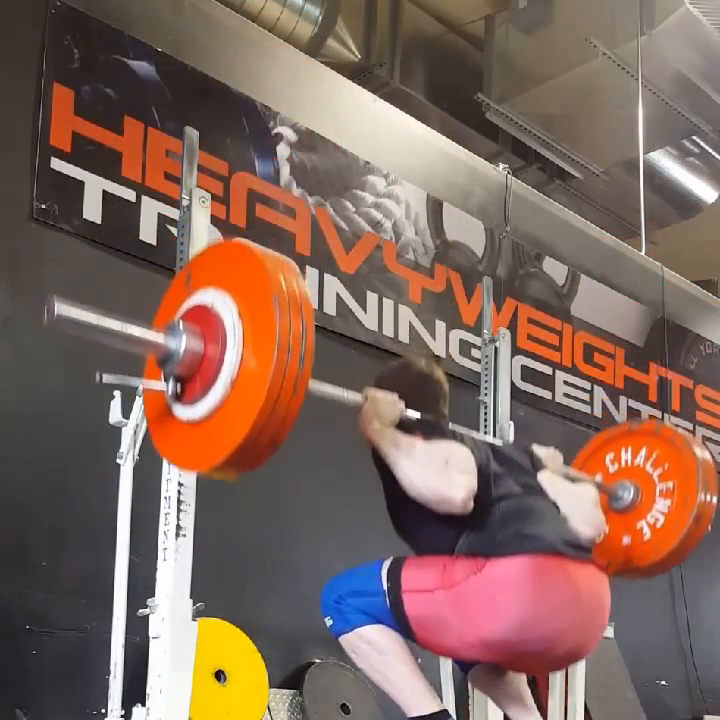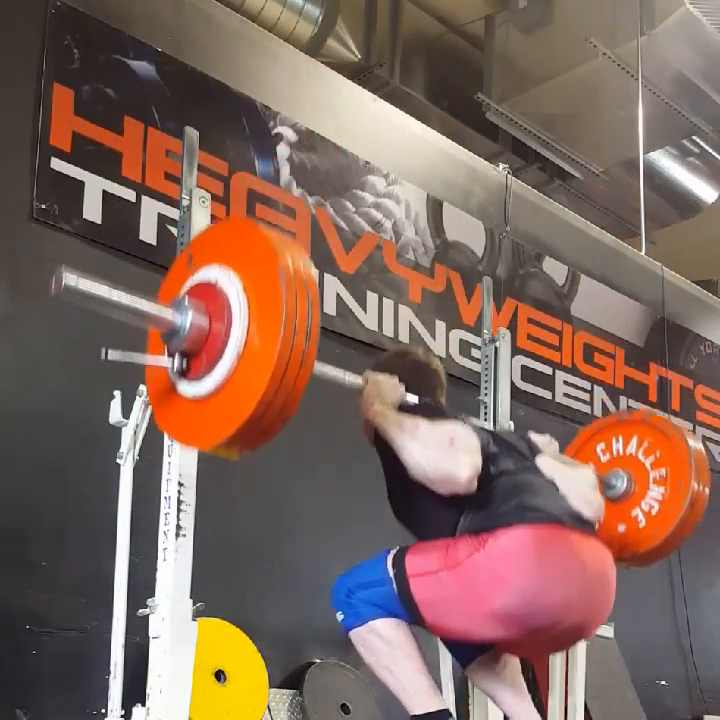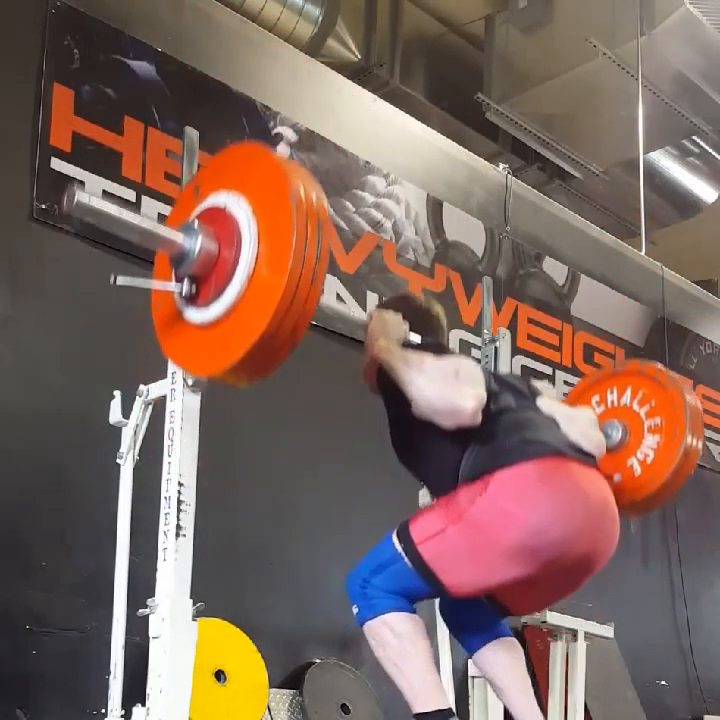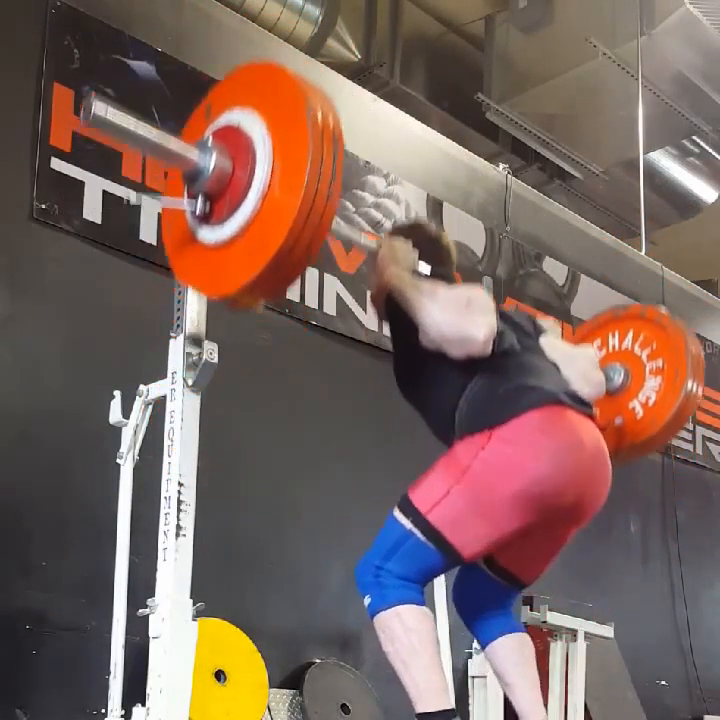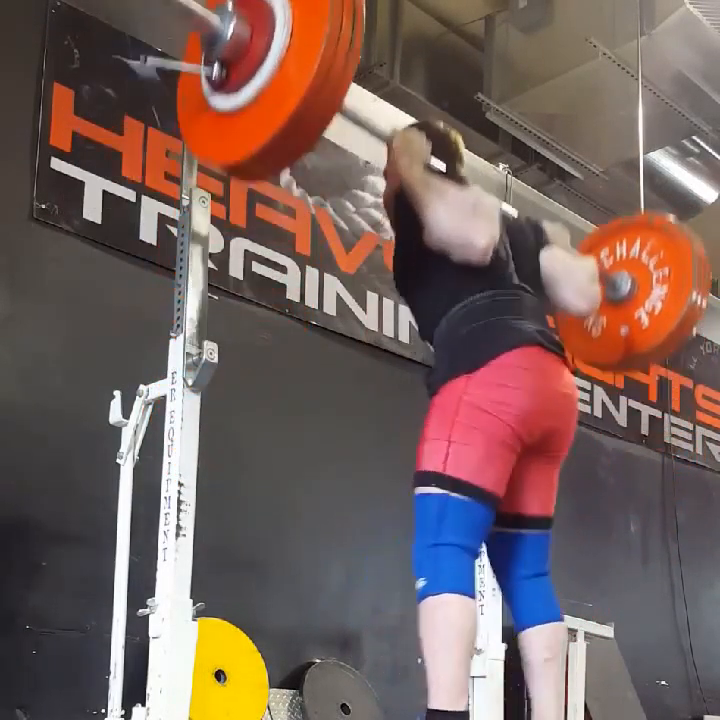
dt=0.3s
person 1, frame 1
left shoulder: (411, 442)
right shoulder: (503, 451)
left elbow: (454, 492)
right elbow: (590, 524)
left wrist: (378, 429)
right wrist: (548, 476)
left hip: (527, 591)
right hip: (587, 608)
left knee: (344, 599)
right knee: (460, 624)
person 1, frame 2
left shoulder: (410, 425)
right shoulder: (499, 436)
left elbow: (458, 470)
right elbow: (590, 504)
left wrist: (381, 411)
right wrist: (550, 461)
left hip: (533, 567)
right hip: (593, 581)
left knee: (356, 594)
right knee: (459, 620)
person 1, frame 3
left shoulder: (411, 365)
right shoulder: (499, 377)
left elbow: (462, 403)
right elbow: (591, 439)
left wrist: (387, 349)
right wrist: (544, 404)
left hip: (531, 495)
right hip: (596, 515)
left knee: (373, 586)
right knee: (469, 612)
person 1, frame 4
left shoulder: (419, 296)
right shoulder: (508, 314)
left elbow: (472, 332)
right elbow: (590, 381)
left wrist: (396, 278)
right wrist: (547, 341)
left hip: (527, 442)
right hip: (587, 458)
left knee: (385, 573)
right knee: (481, 596)
person 1, frame 5
left shoulder: (426, 200)
right shoulder: (516, 224)
left elbow: (474, 238)
right elbow: (583, 294)
left wrist: (408, 170)
right wrist: (552, 245)
left hip: (489, 375)
right hip: (551, 386)
left knee: (443, 554)
right knee: (525, 570)
